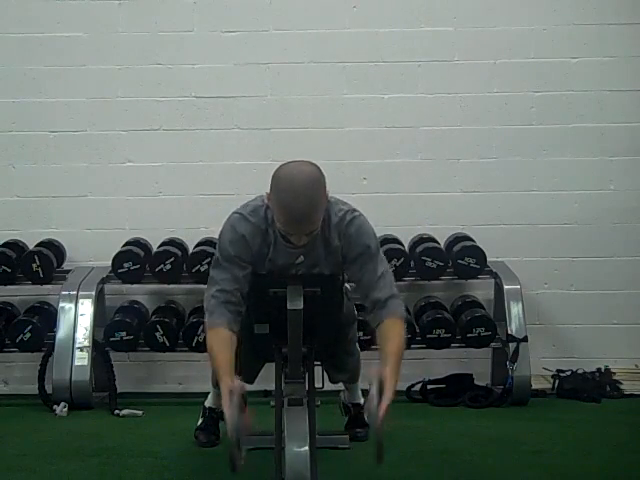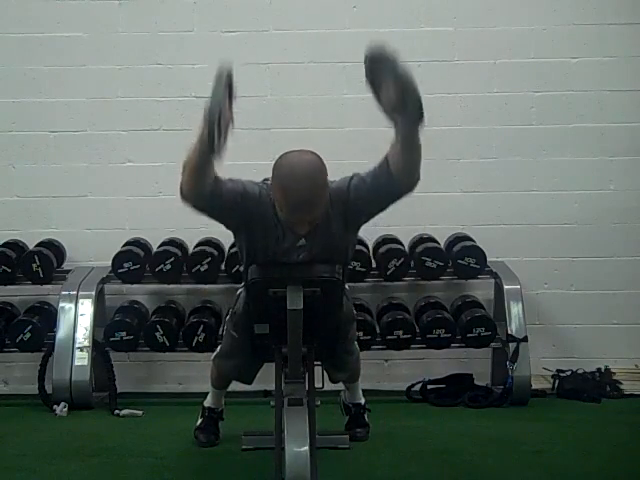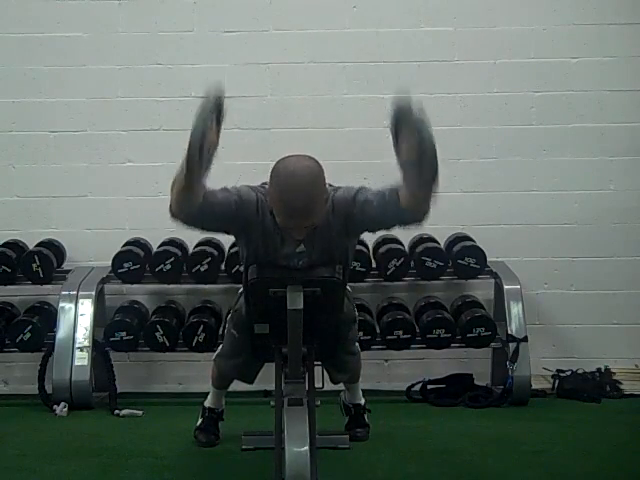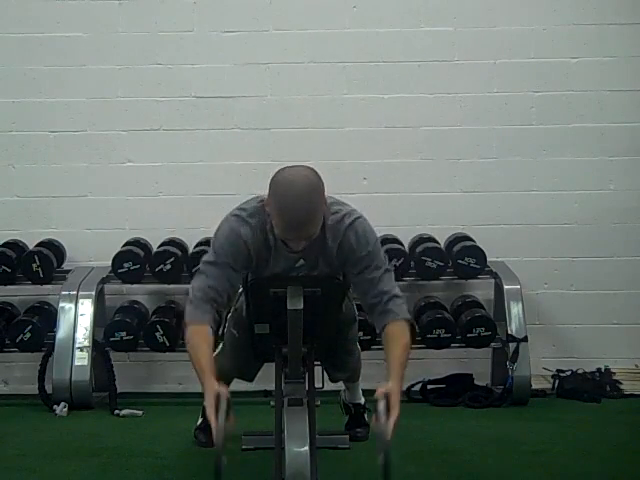
dt=0.4s
person 1, frame 1
left shoulder: (351, 226)
right shoulder: (242, 226)
left elbow: (384, 300)
right elbow: (222, 305)
left wrist: (389, 373)
right wrist: (227, 383)
left knee: (345, 363)
right knee: (230, 360)
left ankle: (353, 401)
right ankle: (214, 405)
person 1, frame 2
left shoulder: (346, 200)
right shoulder: (250, 202)
left elbow: (403, 177)
right elbow: (192, 192)
left wrist: (406, 120)
right wrist: (209, 133)
left knee: (346, 365)
right knee: (227, 362)
left ankle: (354, 401)
right ankle: (213, 406)
person 1, frame 3
left shoulder: (346, 209)
right shoulder: (248, 208)
left elbow: (411, 209)
right elbow: (183, 209)
left wrist: (415, 168)
right wrist: (195, 161)
left knee: (346, 366)
right knee: (230, 365)
left ankle: (354, 401)
right ankle: (213, 406)
person 1, frame 4
left shoulder: (351, 228)
right shoulder: (240, 226)
left elbow: (388, 303)
right elbow: (202, 301)
left wrist: (395, 380)
right wrist: (209, 384)
left knee: (346, 361)
right knee: (230, 361)
left ankle: (354, 401)
right ankle: (212, 409)
